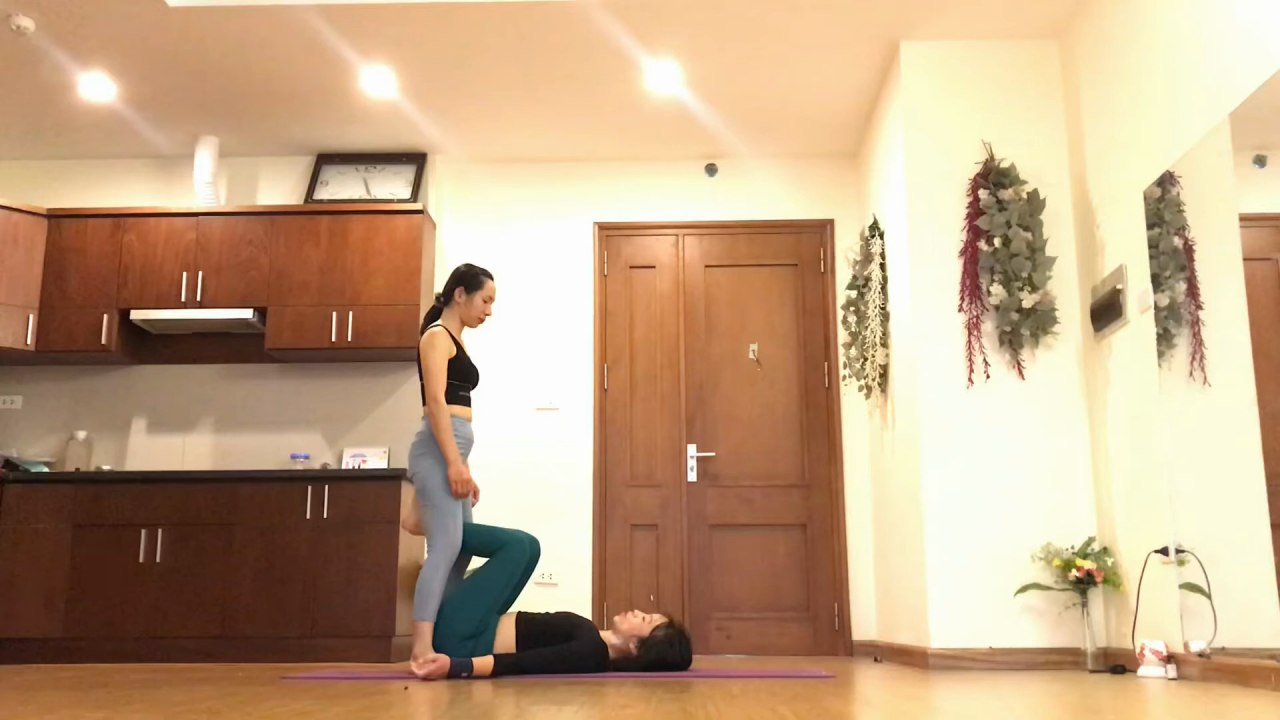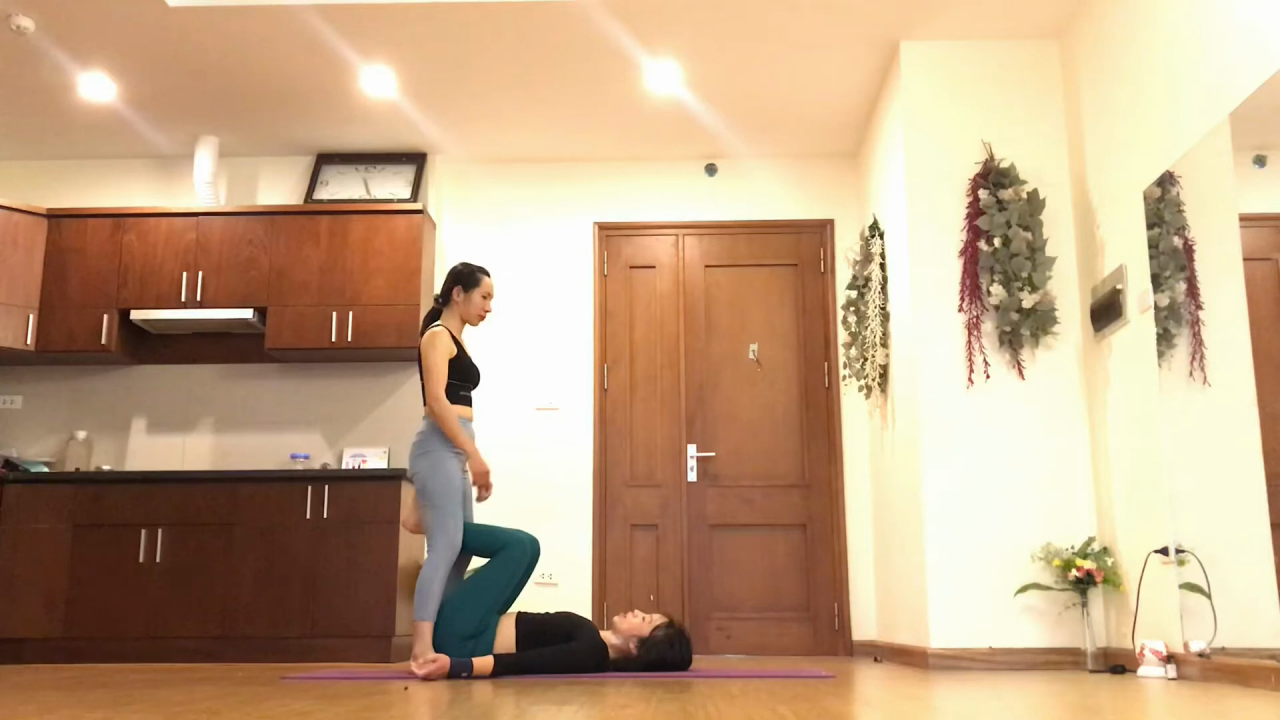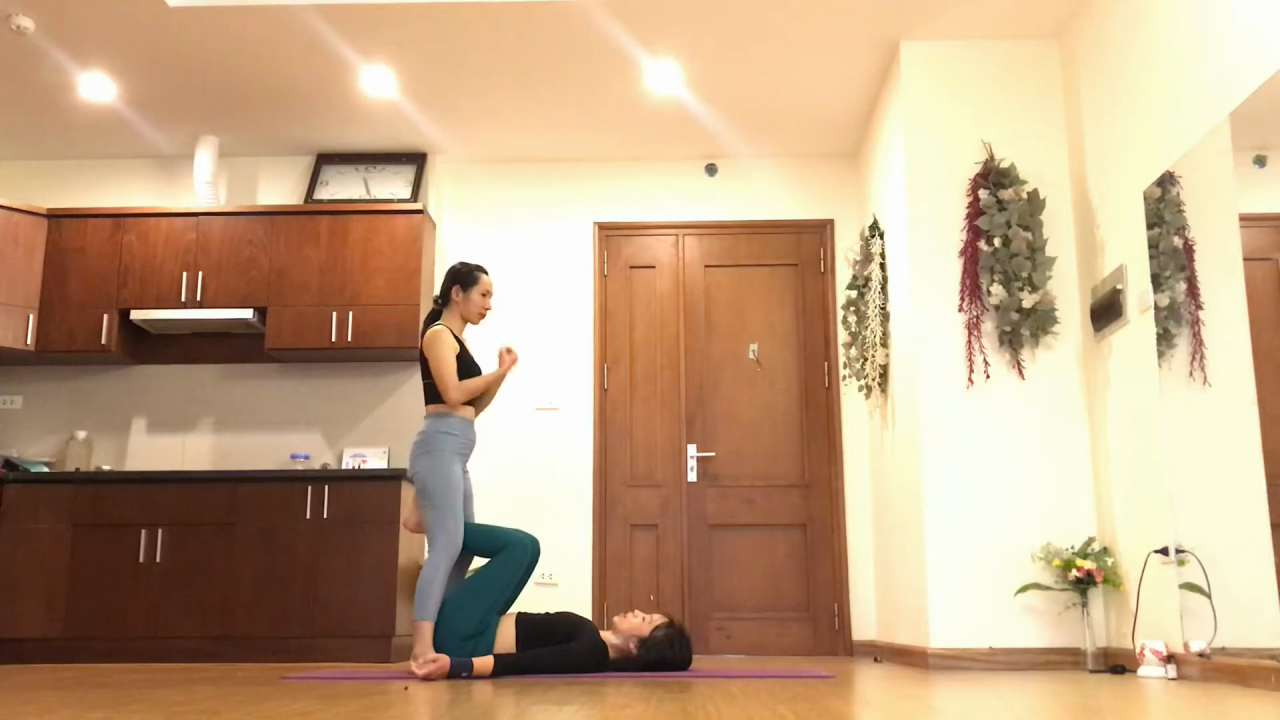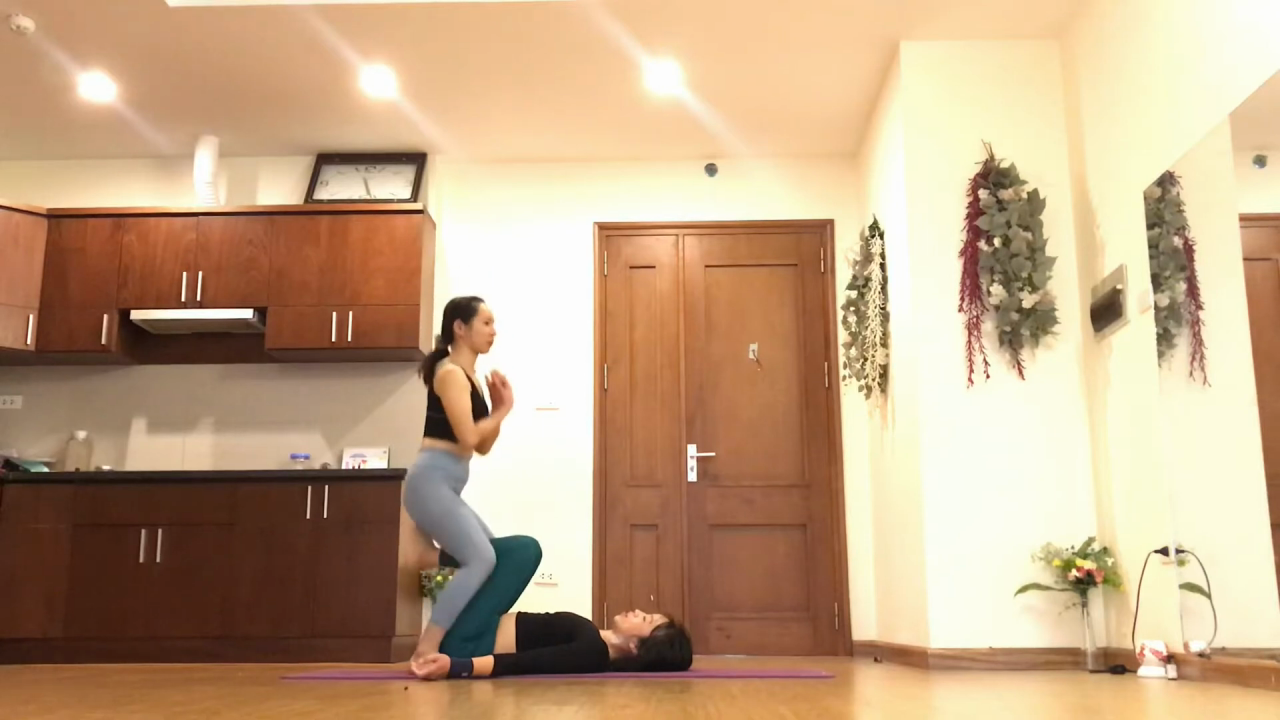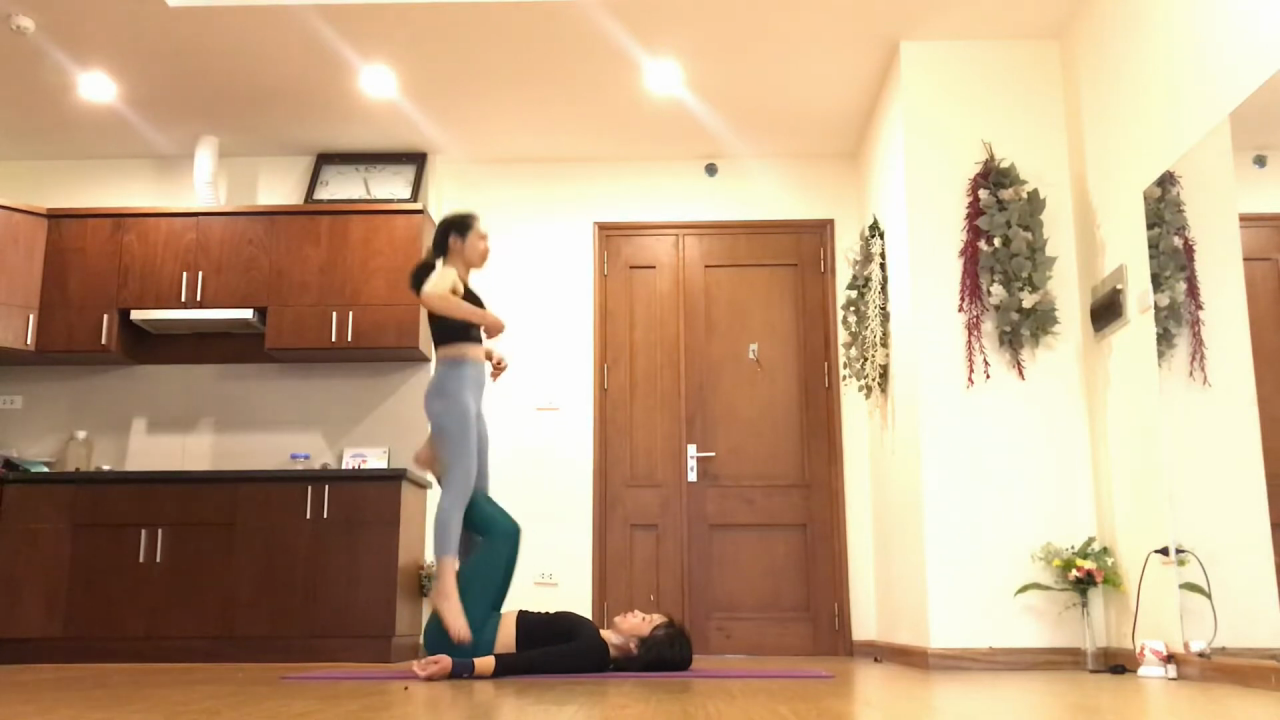
dt=0.4s
person 1, frame 1
left shoulder: (454, 340)
right shoulder: (437, 335)
right elbow: (436, 401)
left wrist: (462, 465)
right wrist: (454, 462)
left hip: (451, 451)
right hip: (438, 450)
left knee: (461, 550)
right knee: (445, 547)
right ankle: (422, 648)
person 1, frame 2
left shoulder: (455, 340)
right shoulder: (438, 335)
right elbow: (436, 400)
left wrist: (470, 459)
right wrist: (474, 455)
left hip: (452, 452)
right hip: (439, 449)
left knee: (461, 550)
right knee: (445, 546)
right ankle: (421, 648)
person 1, frame 3
left shoulder: (457, 340)
right shoulder: (439, 334)
right elbow: (452, 394)
left wrist: (498, 375)
right wrist: (498, 374)
left hip: (455, 452)
right hip: (440, 447)
left knee: (462, 549)
right knee: (446, 546)
right ankle: (422, 648)
person 1, frame 4
left shoulder: (468, 377)
right shoulder: (450, 373)
left elbow: (483, 445)
right elbow: (467, 436)
left wrist: (498, 406)
right wrist: (503, 413)
left hip: (446, 487)
right hip: (432, 482)
left knee: (485, 558)
right knee: (481, 559)
right ankle: (427, 650)
person 1, frame 5
left shoulder: (462, 285)
right shoulder: (444, 274)
right elbow: (428, 296)
left wrist: (489, 354)
right wrist: (484, 318)
left hip: (468, 393)
right hip: (453, 387)
left knee: (478, 495)
right knee: (460, 487)
left ankle: (457, 583)
right ankle: (446, 588)
person 2, frame 1
left shoulder: (591, 653)
right shoulder: (594, 642)
left elbow: (520, 664)
left wrist: (455, 666)
left hip: (463, 639)
right hip: (475, 636)
left knee: (520, 546)
right knee: (524, 547)
person 2, frame 2
left shoulder: (592, 653)
right shoulder: (594, 643)
left elbow: (519, 664)
left wrist: (457, 667)
left hip: (463, 640)
right hip: (470, 638)
left knee: (521, 546)
right knee: (524, 548)
person 2, frame 3
left shoulder: (592, 653)
right shoulder: (595, 643)
left elbow: (520, 664)
left wrist: (455, 666)
left hip: (463, 641)
right hip: (473, 637)
left knee: (521, 546)
right knee: (523, 547)
person 2, frame 4
left shoulder: (593, 653)
right shoulder: (594, 642)
left elbow: (519, 664)
left wrist: (456, 666)
left hip: (465, 643)
right hip: (475, 639)
left knee: (524, 550)
right knee: (524, 551)
person 2, frame 5
left shoulder: (593, 653)
right shoulder: (595, 641)
left elbow: (522, 663)
left wrist: (458, 666)
left hip: (461, 639)
right hip: (472, 635)
left knee: (502, 532)
right knee: (503, 533)
